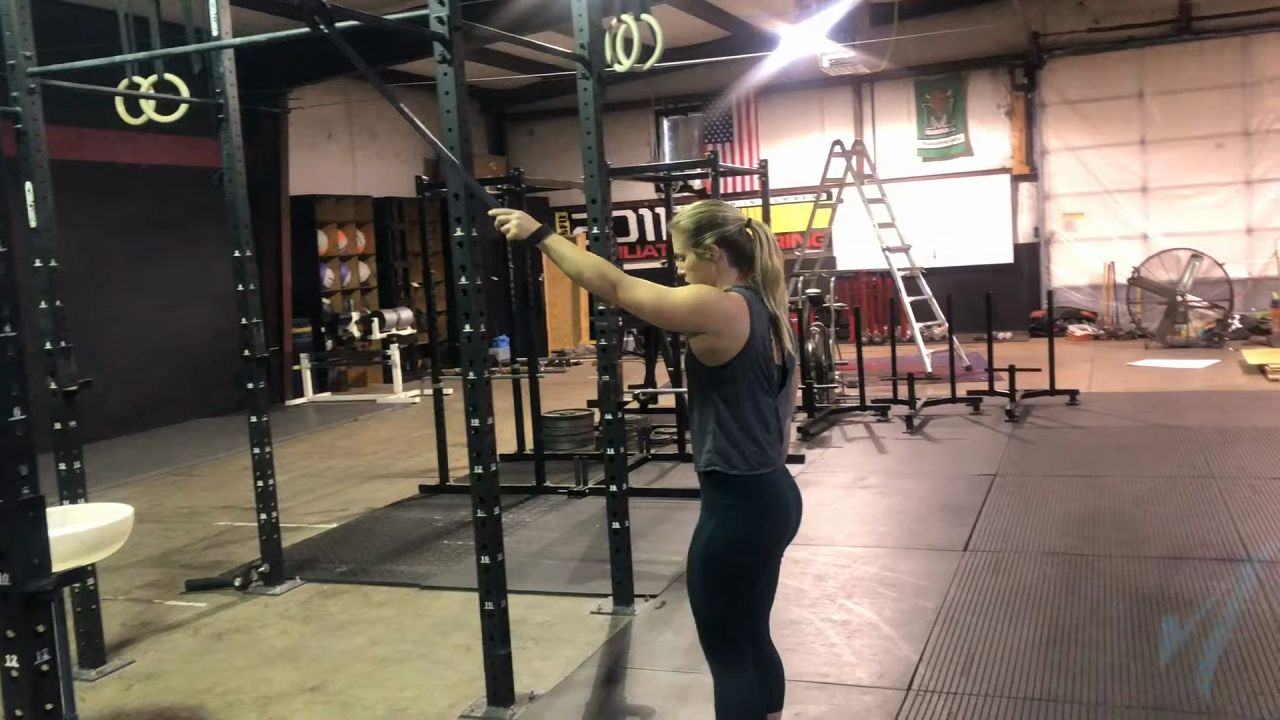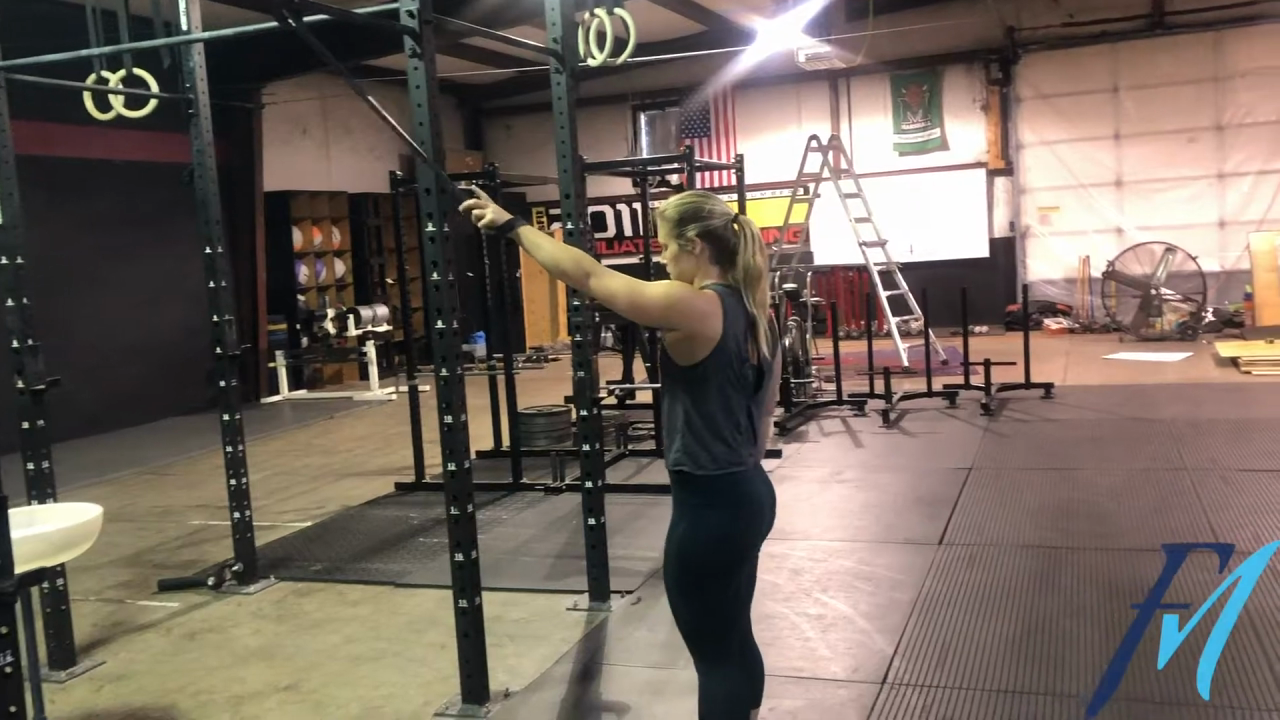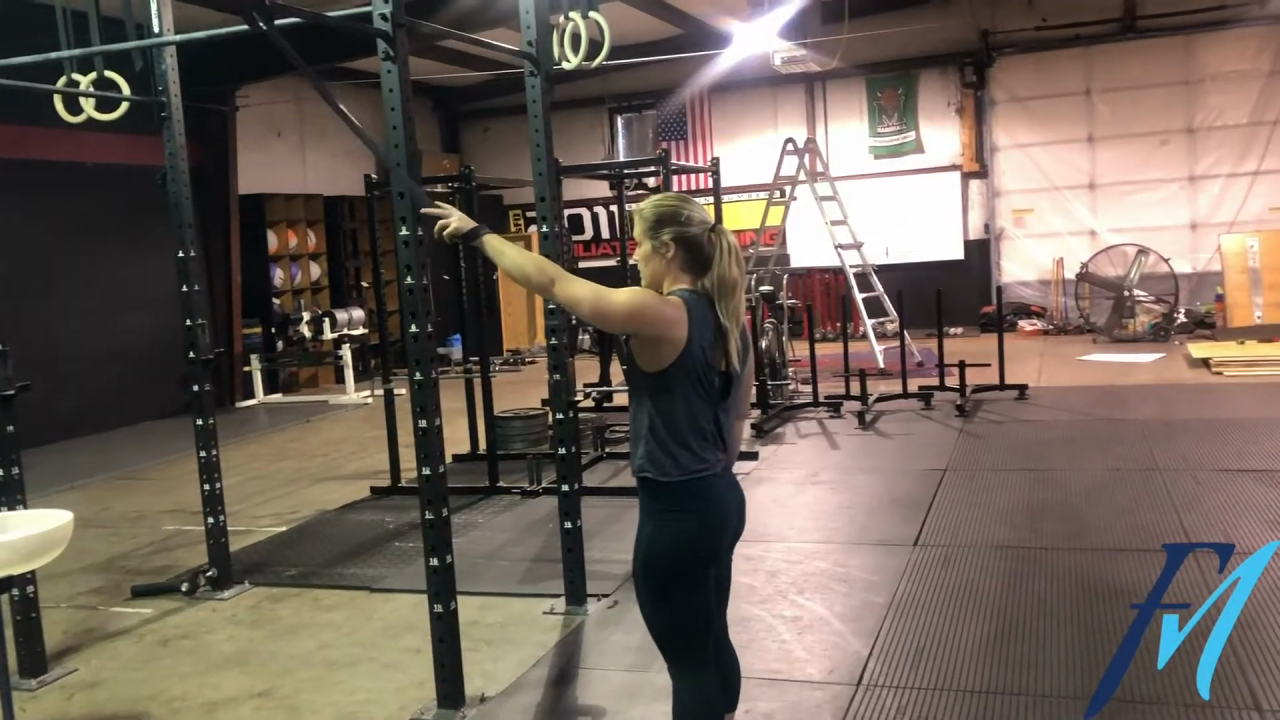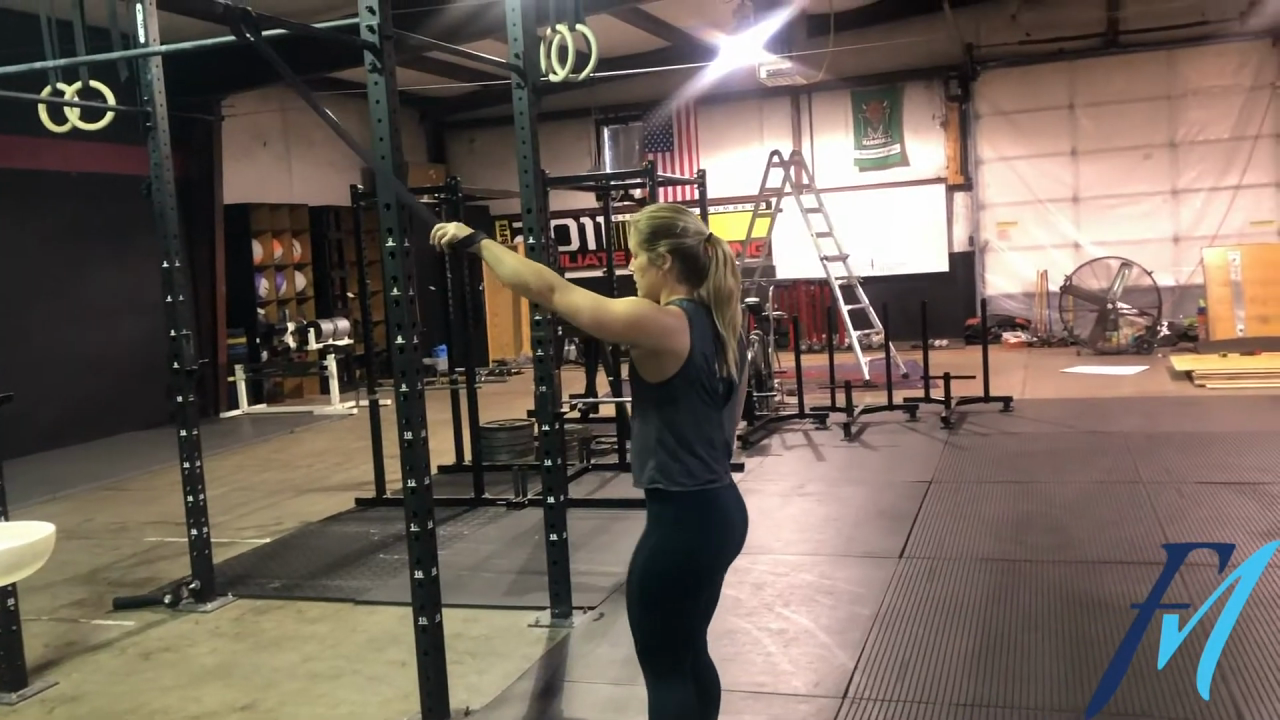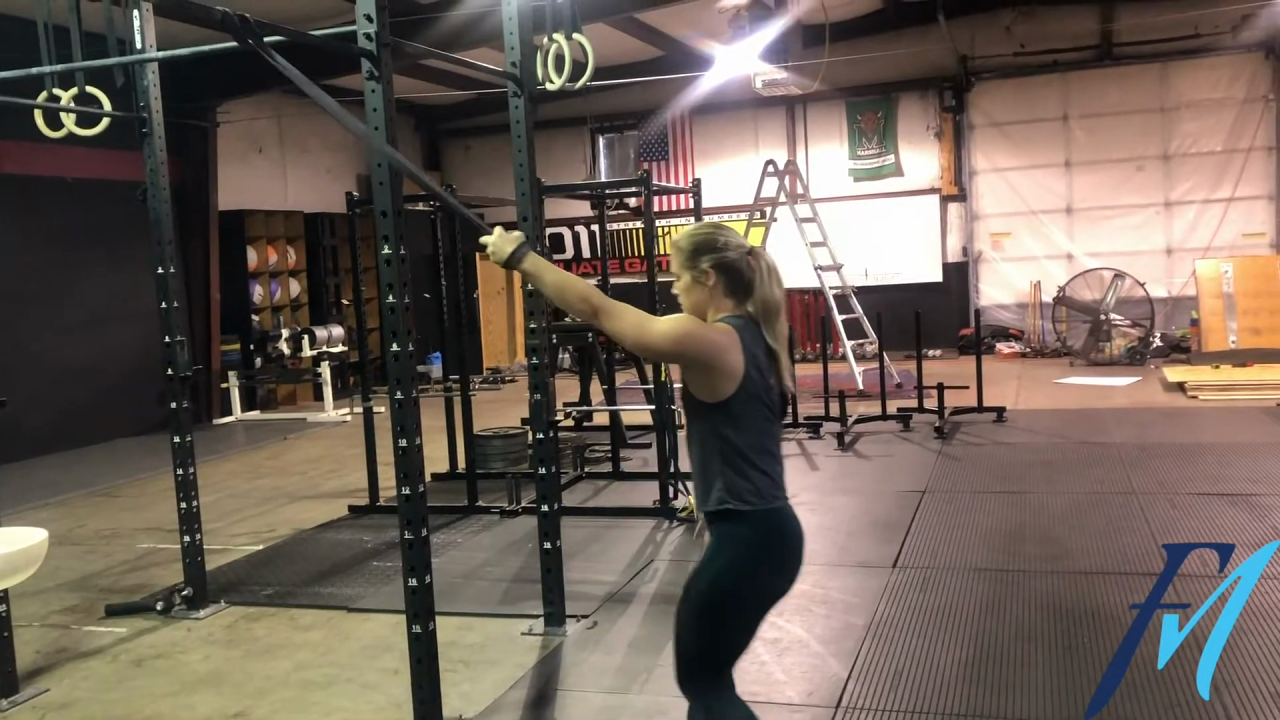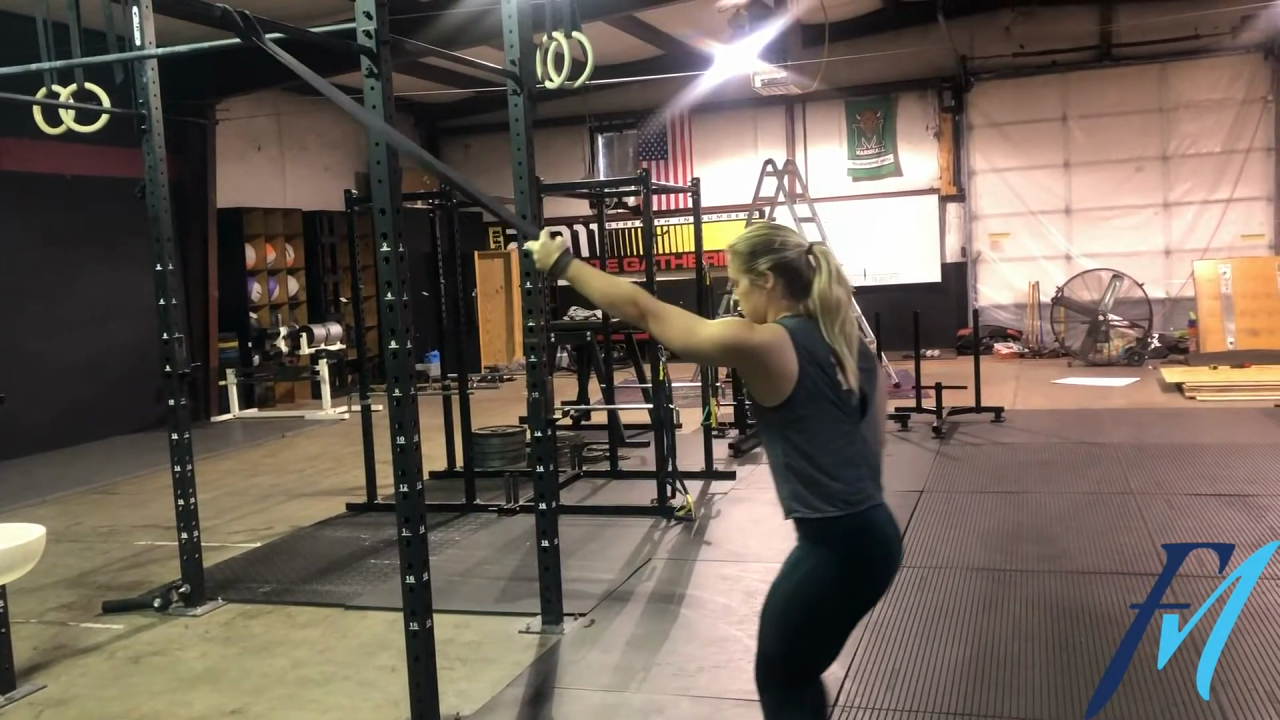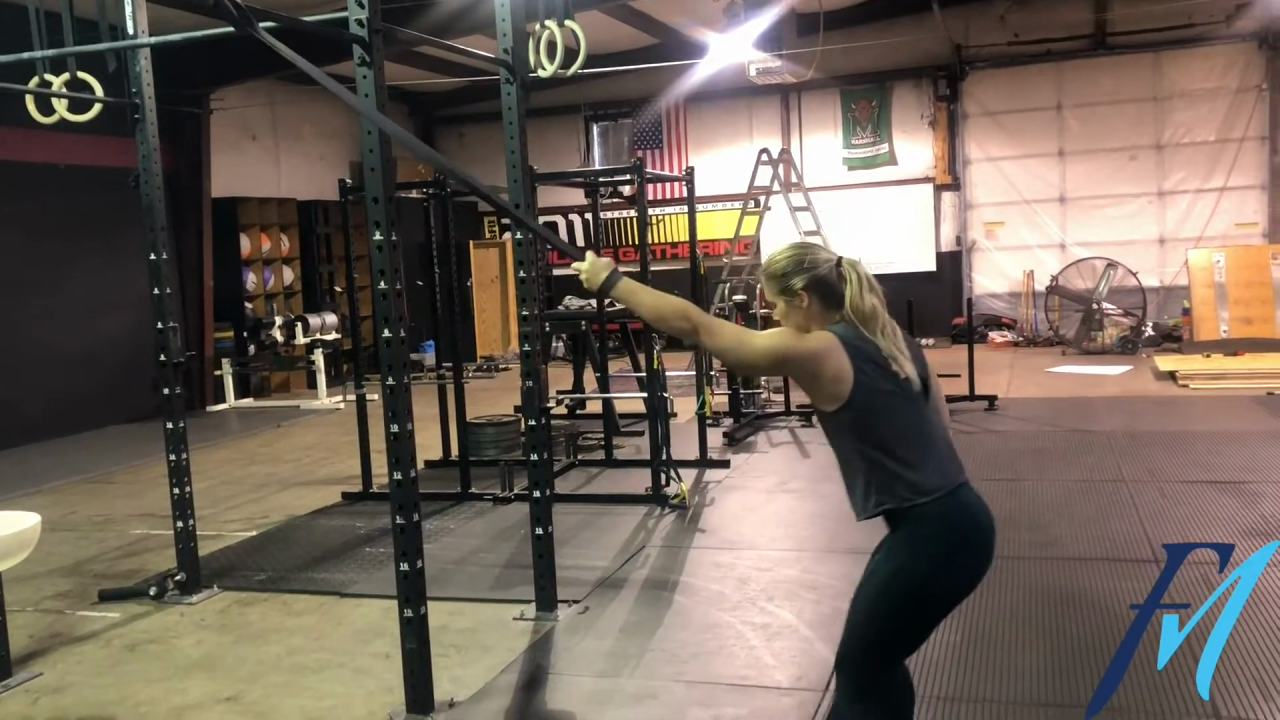
dt=0.4s
person 1, frame 1
left shoulder: (719, 310)
right shoulder: (768, 312)
left elbow: (613, 285)
left wrist: (539, 234)
left hip: (737, 505)
right hip: (773, 496)
left knee: (727, 655)
right knee: (751, 640)
person 1, frame 2
left shoulder: (692, 307)
right shoulder: (753, 312)
left elbow: (587, 275)
left wrist: (512, 225)
left hip: (708, 505)
right hip: (748, 495)
left knee: (715, 655)
right knee: (734, 640)
person 1, frame 3
left shoulder: (658, 315)
right shoulder: (728, 317)
left elbow: (551, 281)
left wrist: (476, 233)
left hip: (676, 511)
right hip: (720, 500)
left knee: (689, 661)
right knee: (710, 643)
person 1, frame 4
left shoulder: (660, 325)
right shoulder: (720, 326)
left elbow: (550, 290)
left wrist: (475, 240)
left hip: (682, 521)
right hip: (720, 511)
left knee: (666, 671)
right knee: (687, 656)
person 1, frame 5
left shoulder: (709, 342)
right shoulder: (759, 339)
left elbow: (597, 309)
left wrist: (519, 255)
left hip: (746, 540)
right hip: (768, 530)
right knee: (707, 671)
person 1, frame 6
left shoulder: (763, 345)
right shoulder: (847, 343)
left elbow: (644, 311)
left wrist: (562, 262)
left hip: (838, 545)
right hip: (870, 533)
right knee: (792, 672)
person 1, frame 7
left shoulder: (815, 353)
right shoulder: (889, 342)
left elbow: (695, 326)
left wrist: (610, 281)
left hip: (935, 534)
right hip: (954, 520)
left knee: (857, 673)
right knee: (874, 656)
